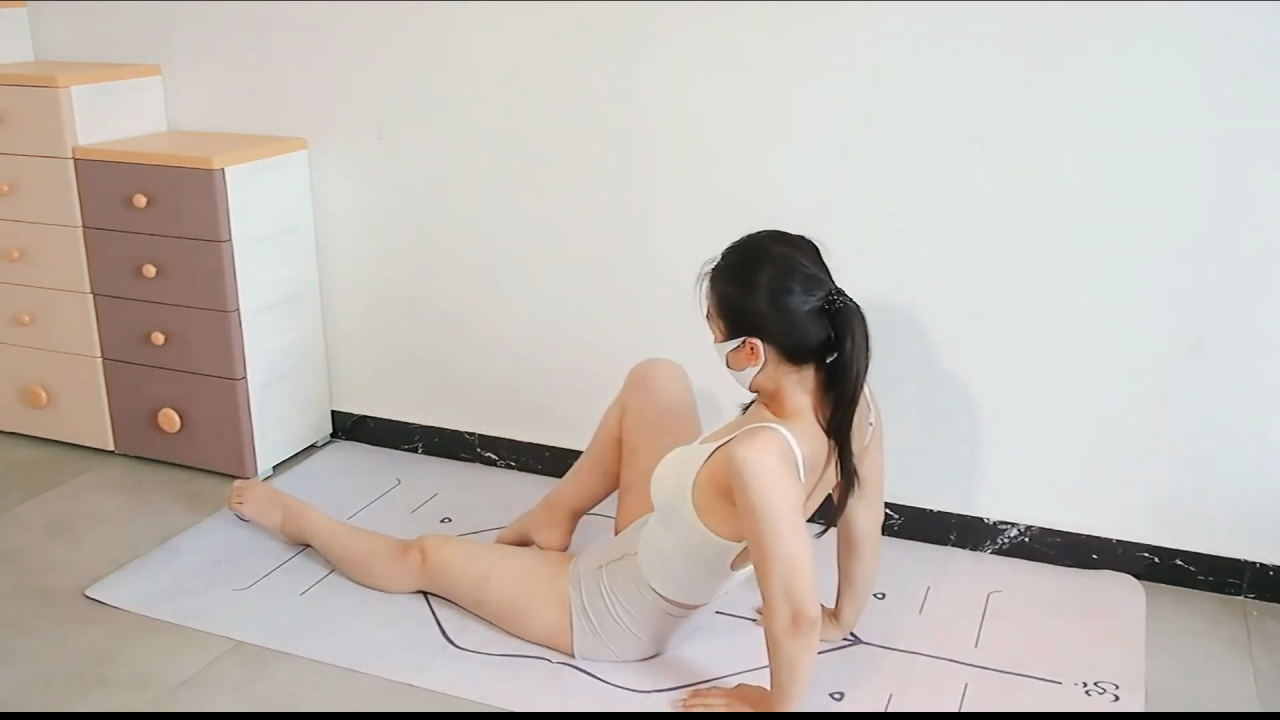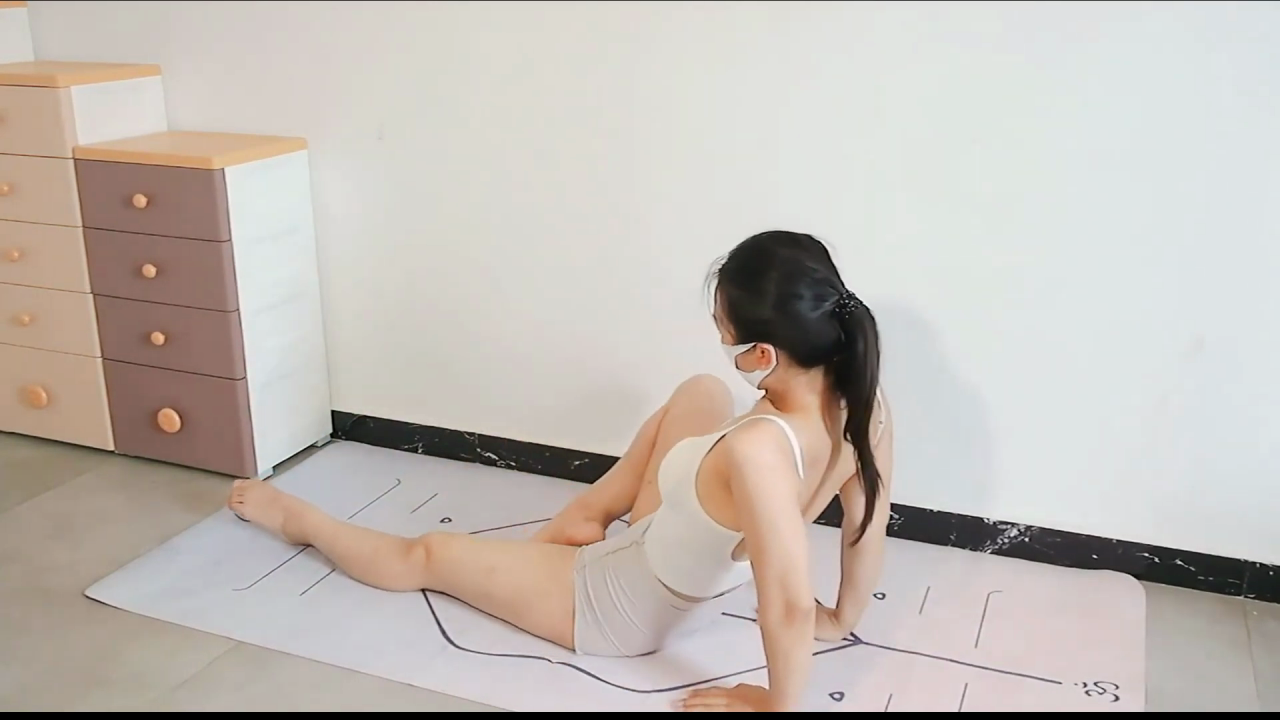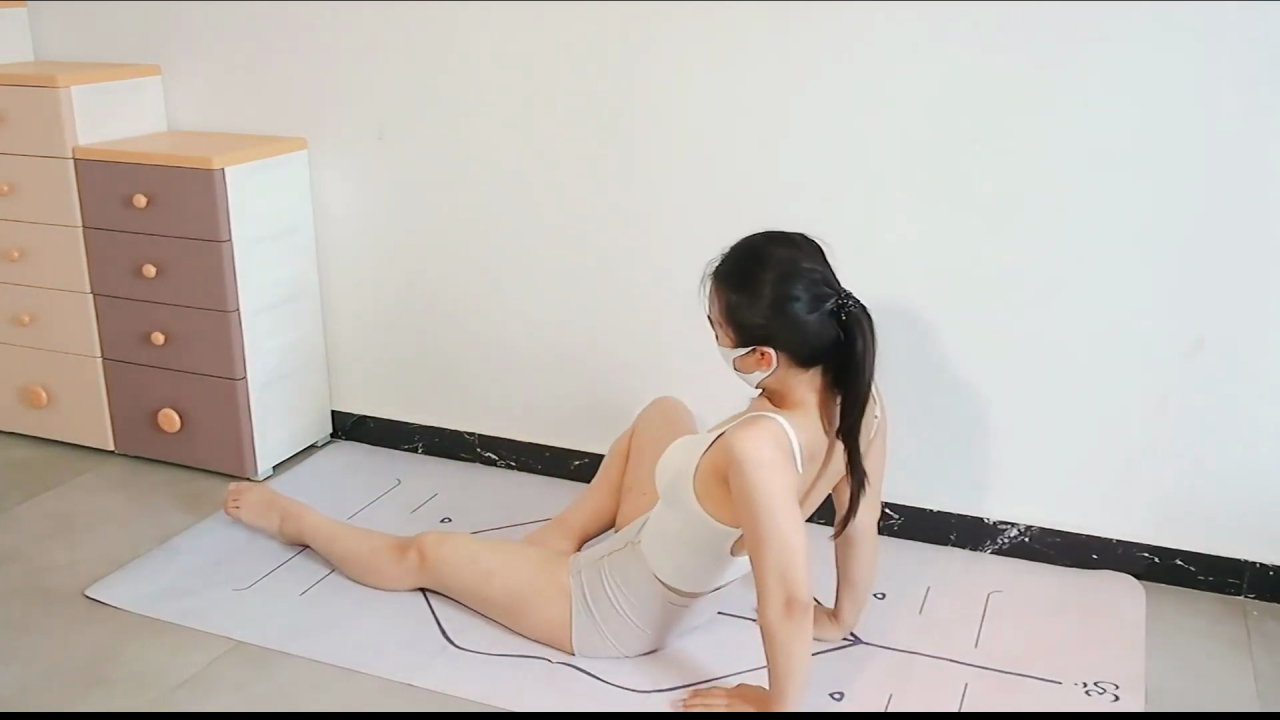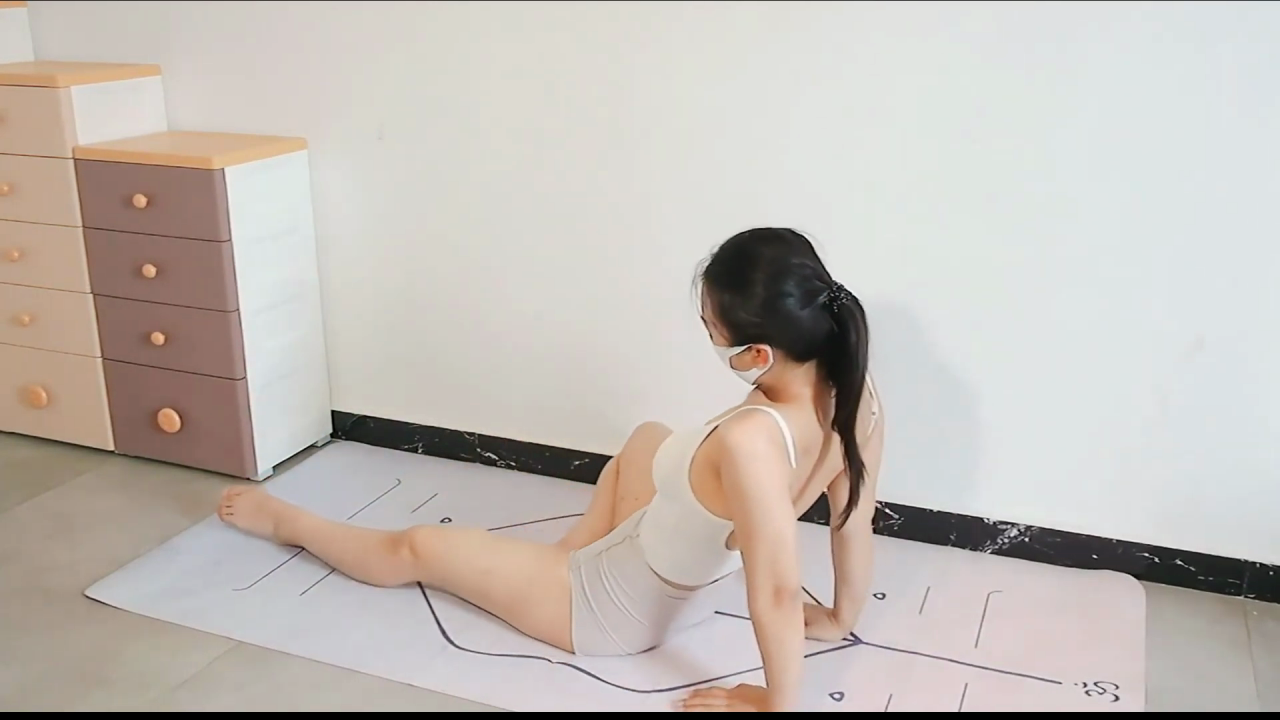
dt=0.4s
person 1, frame 1
left shoulder: (758, 457)
right shoulder: (853, 406)
left elbow: (797, 614)
right elbow: (863, 522)
left wrist: (779, 705)
right wrist: (843, 618)
left hip: (615, 614)
right hip: (660, 550)
left knee: (424, 558)
right knee: (655, 377)
left ankle: (295, 517)
right ankle: (550, 518)
person 1, frame 2
left shoulder: (756, 450)
right shoulder: (864, 406)
left elbow: (789, 606)
right elbow: (867, 525)
left wrist: (777, 705)
right wrist: (842, 618)
left hip: (619, 608)
right hip: (678, 570)
left knee: (428, 555)
right knee: (700, 394)
left ankle: (296, 517)
right ankle: (585, 515)
person 1, frame 3
left shoulder: (756, 447)
right shoulder: (858, 403)
left elbow: (787, 602)
right elbow: (860, 523)
left wrist: (779, 705)
right wrist: (842, 617)
left hip: (618, 613)
right hip: (676, 581)
left knee: (425, 554)
right knee: (664, 414)
left ankle: (294, 518)
right ankle: (564, 533)
person 1, frame 4
left shoulder: (748, 440)
right shoulder: (856, 397)
left elbow: (778, 593)
right elbow: (855, 517)
left wrist: (777, 703)
right wrist: (841, 616)
left hip: (617, 612)
right hip: (684, 590)
left knee: (419, 547)
right knee: (650, 439)
left ankle: (284, 519)
right ankle: (573, 552)
